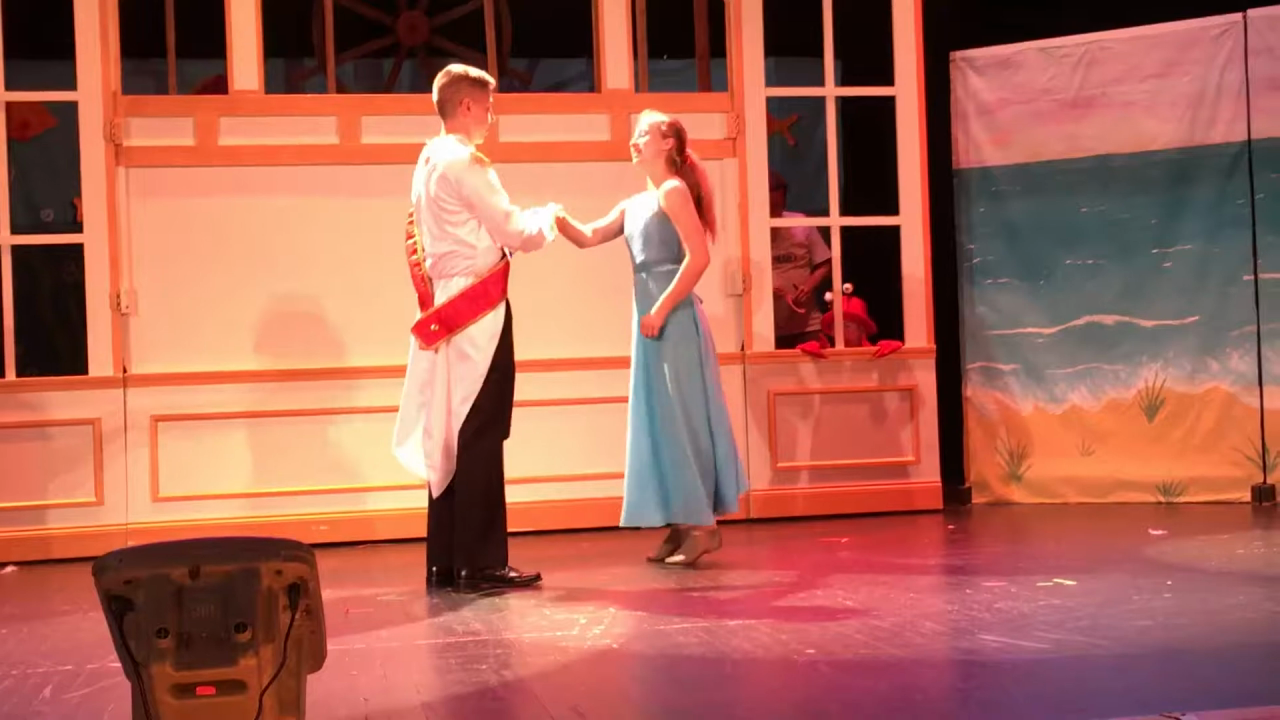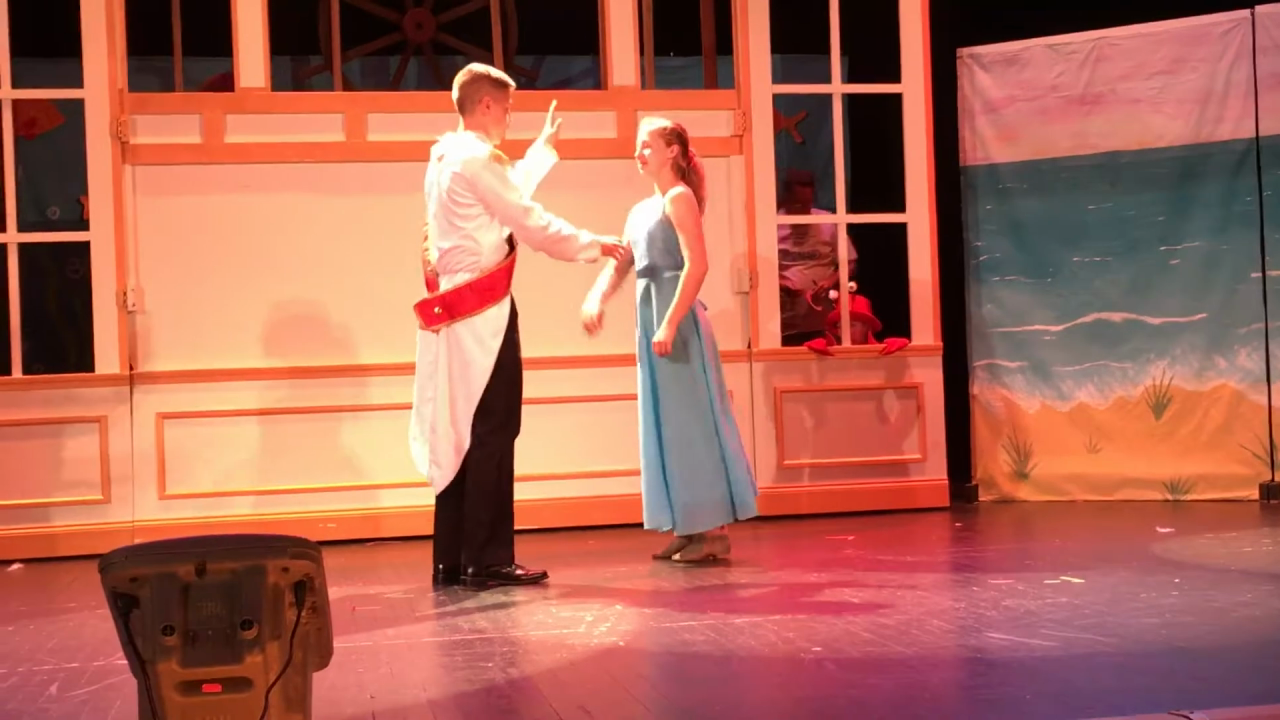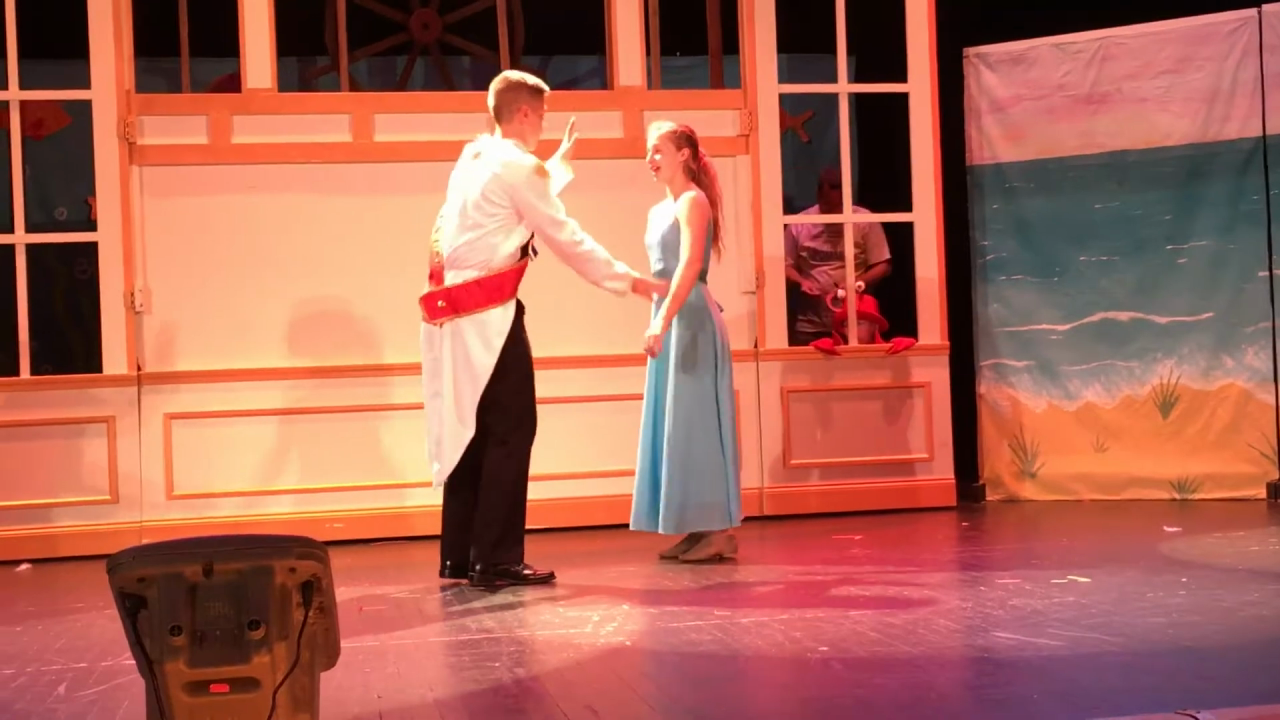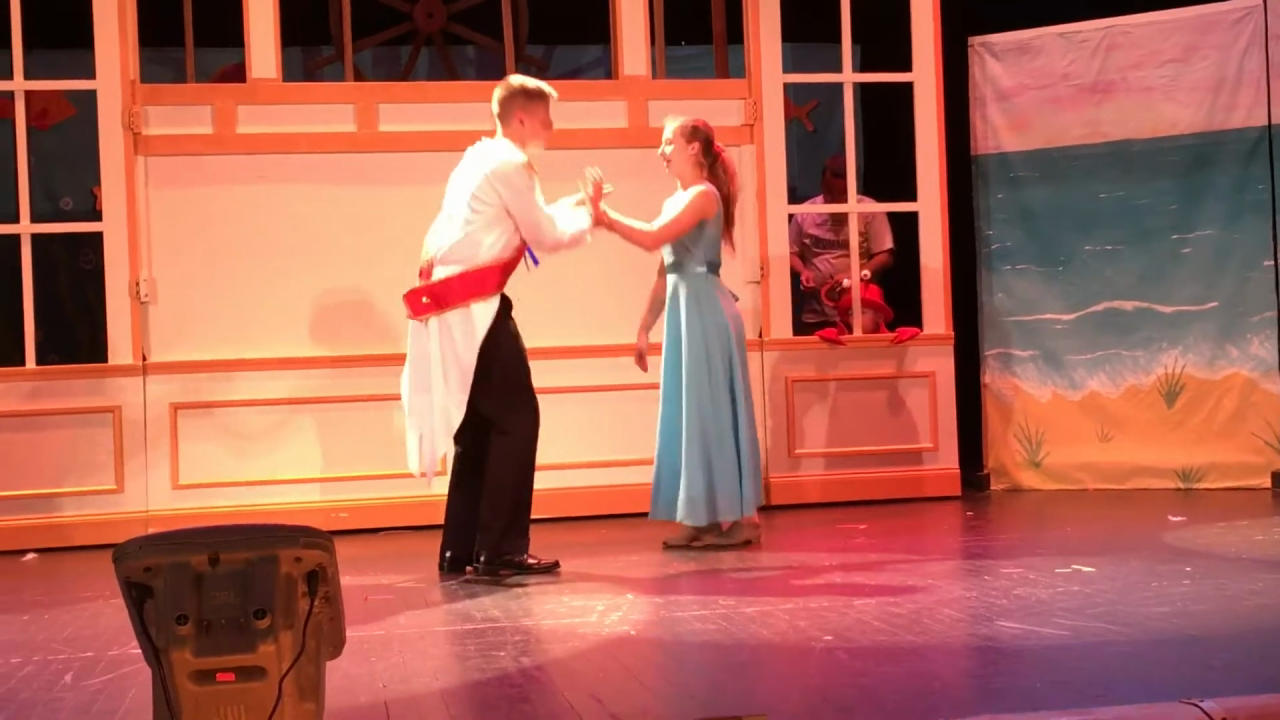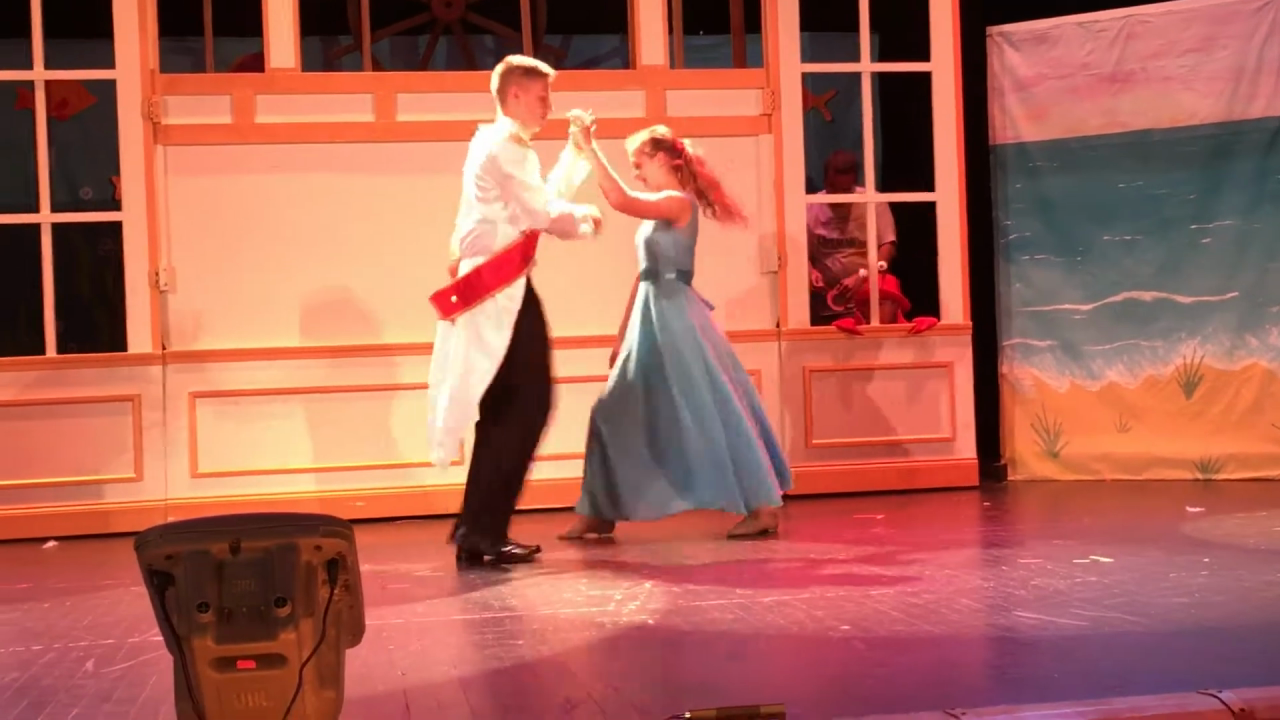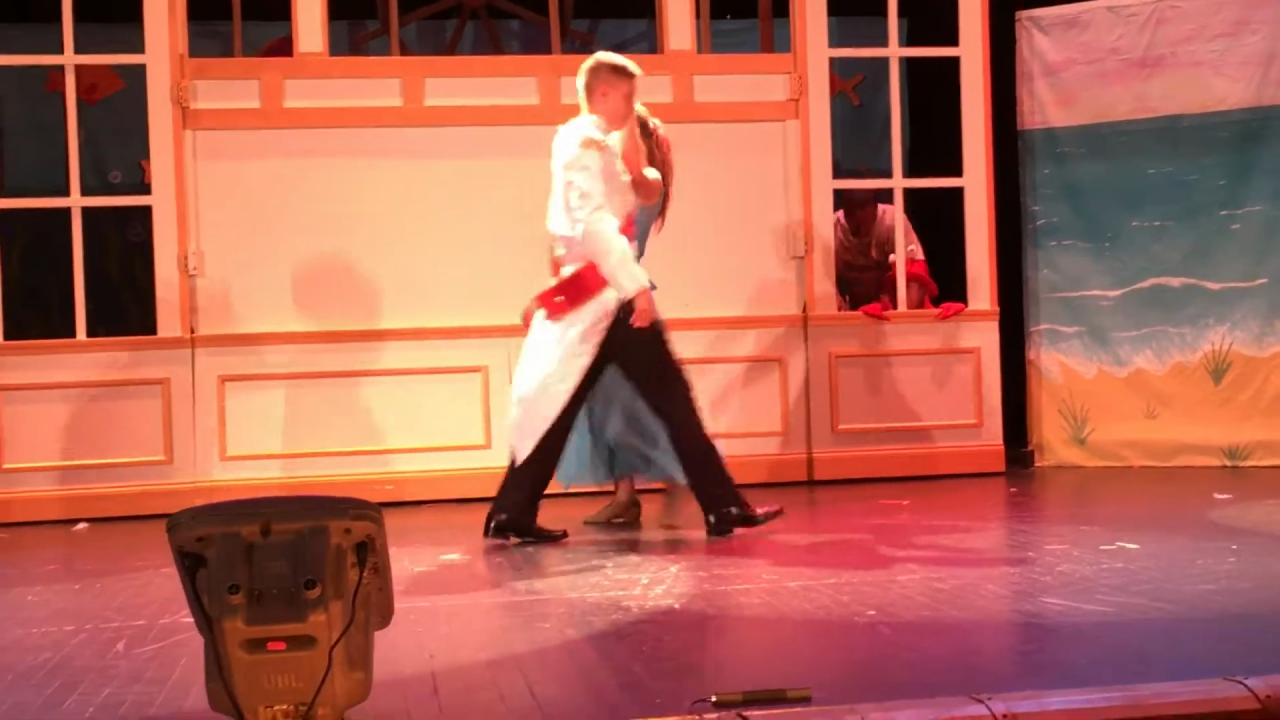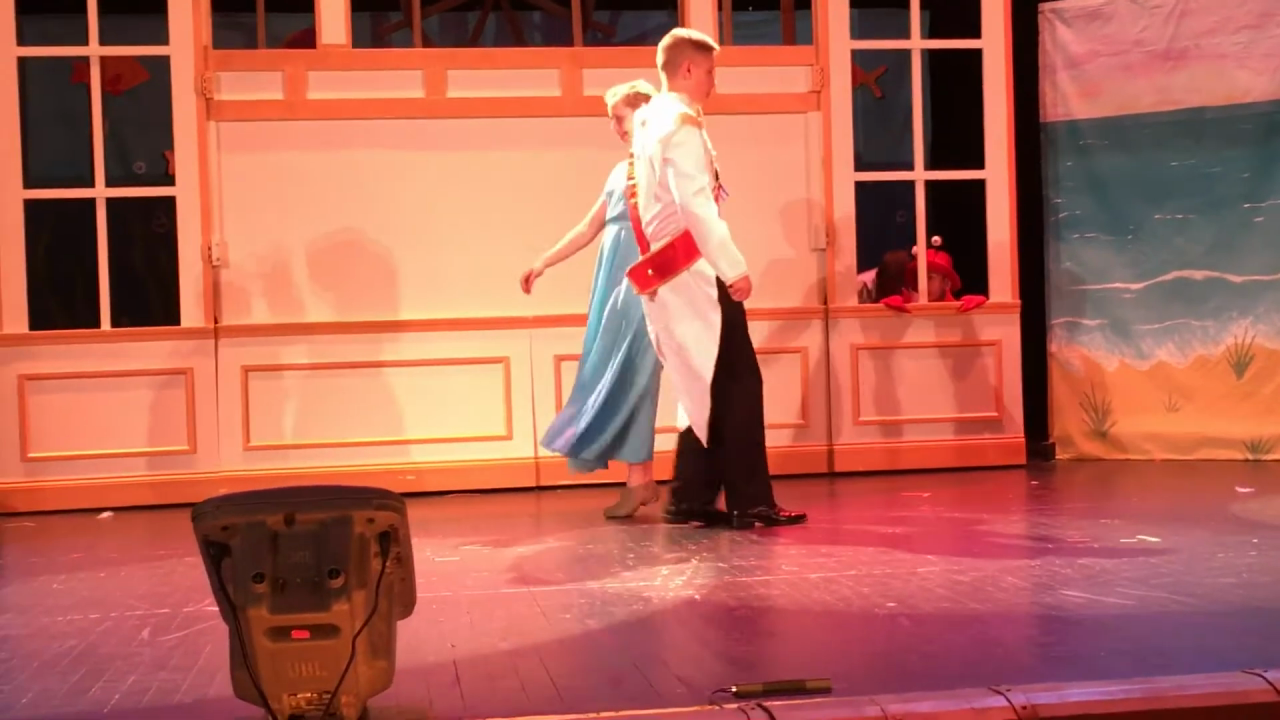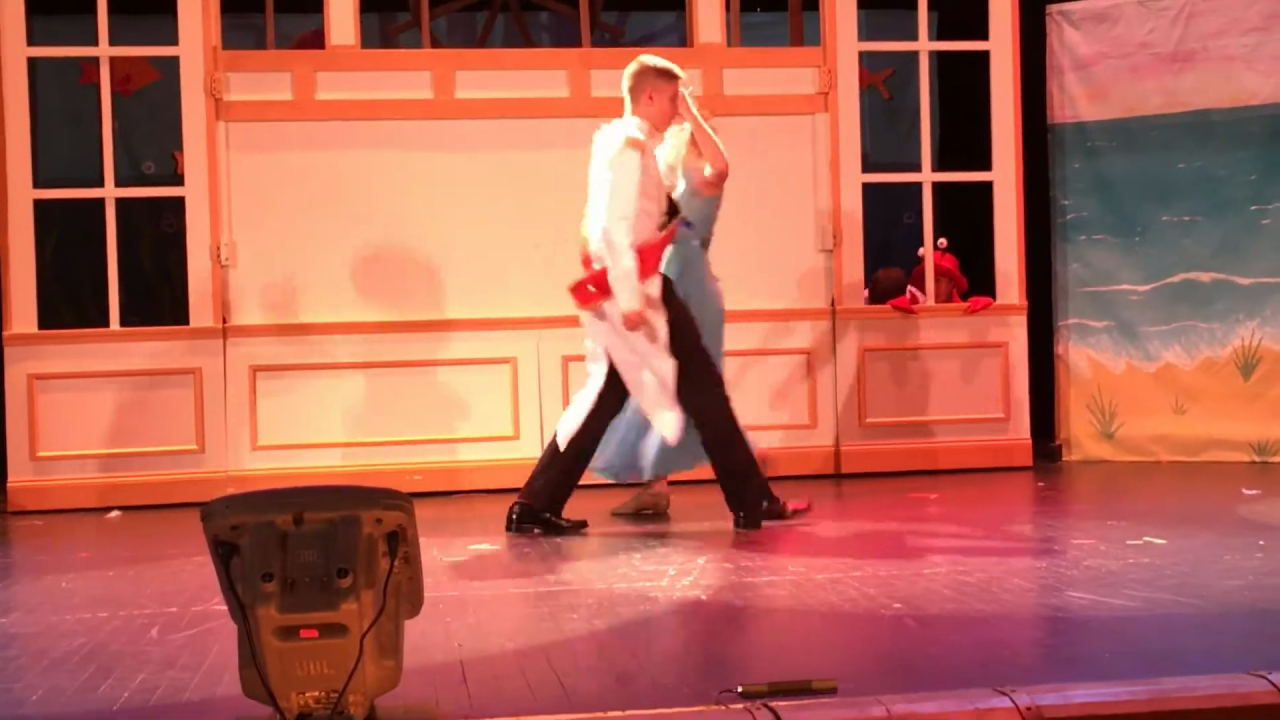
dt=0.4s
person 1, frame 1
left shoulder: (430, 160)
right shoulder: (465, 161)
right elbow: (514, 234)
left wrist: (527, 218)
right wrist: (547, 216)
left hip: (448, 309)
right hip: (475, 310)
left knee: (450, 435)
right knee: (481, 436)
left ankle: (446, 562)
right ankle: (480, 563)
person 1, frame 2
left shoulder: (447, 156)
right shoulder: (479, 158)
left elbow: (508, 200)
right elbow: (533, 225)
left wrist: (545, 146)
right wrist: (593, 244)
left hip: (456, 306)
right hip: (482, 308)
left knee: (459, 431)
right knee: (493, 431)
left ankle: (453, 559)
right ankle: (486, 561)
person 1, frame 3
left shoulder: (476, 155)
right shoulder: (517, 165)
right elbow: (565, 239)
left wrist: (561, 161)
right wrist: (625, 278)
left hip: (459, 307)
right hip: (488, 310)
left knee: (470, 429)
right knee: (510, 430)
left ankle: (460, 555)
right ankle: (496, 559)
person 1, frame 4
left shoulder: (479, 157)
right shoulder: (513, 165)
right elbow: (547, 237)
left wrist: (574, 204)
right wrist: (588, 213)
left hip: (446, 304)
right hip: (472, 305)
left knee: (476, 425)
right knee: (515, 419)
left ankle: (461, 547)
right ankle: (500, 549)
person 1, frame 5
left shoulder: (496, 143)
right shoulder: (505, 143)
left elbow: (536, 204)
right elbow: (543, 211)
left wrist: (576, 152)
right wrist: (587, 218)
left hip: (488, 290)
right hip: (502, 289)
left knee: (503, 411)
right knee: (527, 405)
left ankle: (481, 531)
right ankle: (479, 530)
person 1, frame 6
left shoulder: (579, 142)
right shoulder: (588, 146)
right elbow: (596, 225)
right wrist: (636, 284)
left hip: (587, 290)
right hip: (605, 293)
left knee: (558, 403)
right knee: (667, 393)
left ankle: (512, 514)
right ankle: (723, 505)
person 1, frame 7
left shoulder: (651, 119)
right shoulder: (681, 122)
right elbow: (696, 203)
right wrist: (733, 267)
left hip: (670, 268)
right hip: (691, 267)
left knee: (709, 383)
right knee: (737, 380)
left ankle: (692, 497)
right ankle: (750, 503)
person 1, frame 8
left shoulder: (618, 142)
right shoulder: (628, 145)
right elbow: (616, 225)
right wrist: (630, 294)
left hip: (615, 289)
right hip: (630, 286)
left knee: (609, 397)
right knee: (701, 387)
left ankle: (537, 504)
right ankle: (751, 501)
person 2, frame 1
left shoulder: (674, 191)
right shoulder: (634, 204)
left elbow: (699, 257)
right elbow: (589, 237)
left wrist: (661, 310)
right wrist: (560, 220)
left hip: (674, 316)
right hip: (650, 314)
left knee: (682, 416)
right knee: (656, 420)
left ankle: (702, 524)
right ankle: (680, 525)
person 2, frame 2
left shoulder: (679, 198)
right shoulder: (641, 209)
left elbow: (696, 265)
right elbow: (619, 266)
left wrist: (671, 324)
right wrist: (595, 299)
left hip: (677, 319)
right hip: (649, 317)
left knee: (688, 421)
right knee: (663, 424)
left ankle: (712, 529)
right ankle: (688, 526)
person 2, frame 3
left shoulder: (694, 201)
right shoulder: (658, 210)
left elbow: (690, 266)
left wrist: (661, 322)
right wrist: (657, 324)
left hip: (690, 319)
right hip: (667, 320)
left knee: (696, 422)
right knee: (672, 425)
left ankle: (719, 529)
right ankle: (698, 528)
person 2, frame 4
left shoulder: (703, 194)
right shoulder: (675, 201)
left elbow: (652, 239)
right elbow: (664, 272)
left wrist: (604, 216)
right wrist: (644, 329)
left hip: (705, 309)
right hip: (680, 309)
left knee: (712, 411)
right knee: (684, 415)
left ankle: (741, 517)
right ankle: (702, 516)
person 2, frame 5
left shoulder: (676, 202)
right shoulder: (657, 210)
left elbow: (621, 200)
left wrist: (590, 148)
right wrist: (623, 335)
left hip: (677, 318)
right hip: (652, 318)
left knee: (714, 411)
right knee: (617, 413)
left ankle: (763, 506)
right ankle: (600, 513)
person 2, frame 6
left shoulder: (649, 181)
left elbow: (633, 169)
left knee: (622, 395)
right knee: (598, 397)
left ankle: (676, 478)
right ankle: (626, 495)
person 2, frame 7
right shoulder: (619, 171)
right elbow: (588, 229)
right wrist: (542, 264)
right hip: (612, 272)
left knee: (628, 371)
right knee: (609, 372)
left ankle: (639, 477)
right ankle: (639, 476)
person 2, frame 8
left shoulder: (705, 179)
right shoulder: (669, 181)
left elbow: (721, 165)
left wrist: (690, 112)
left hip: (692, 287)
right hip: (670, 288)
right ankle: (653, 483)
